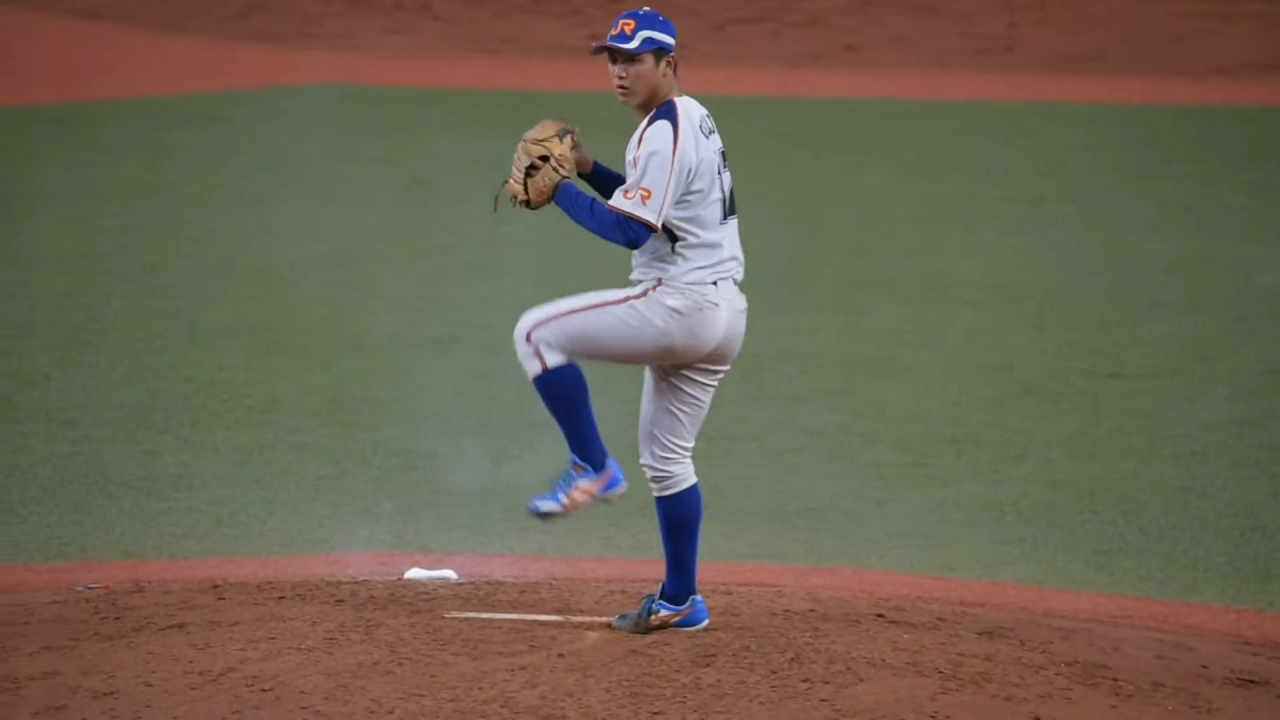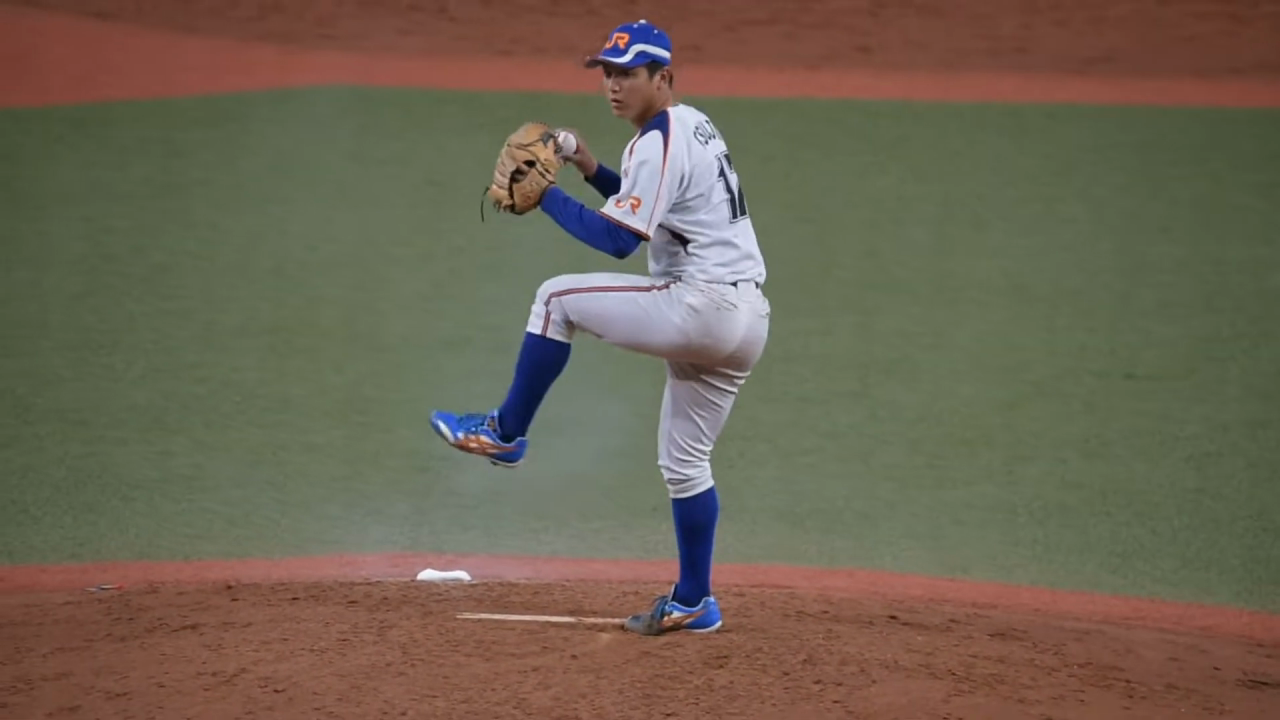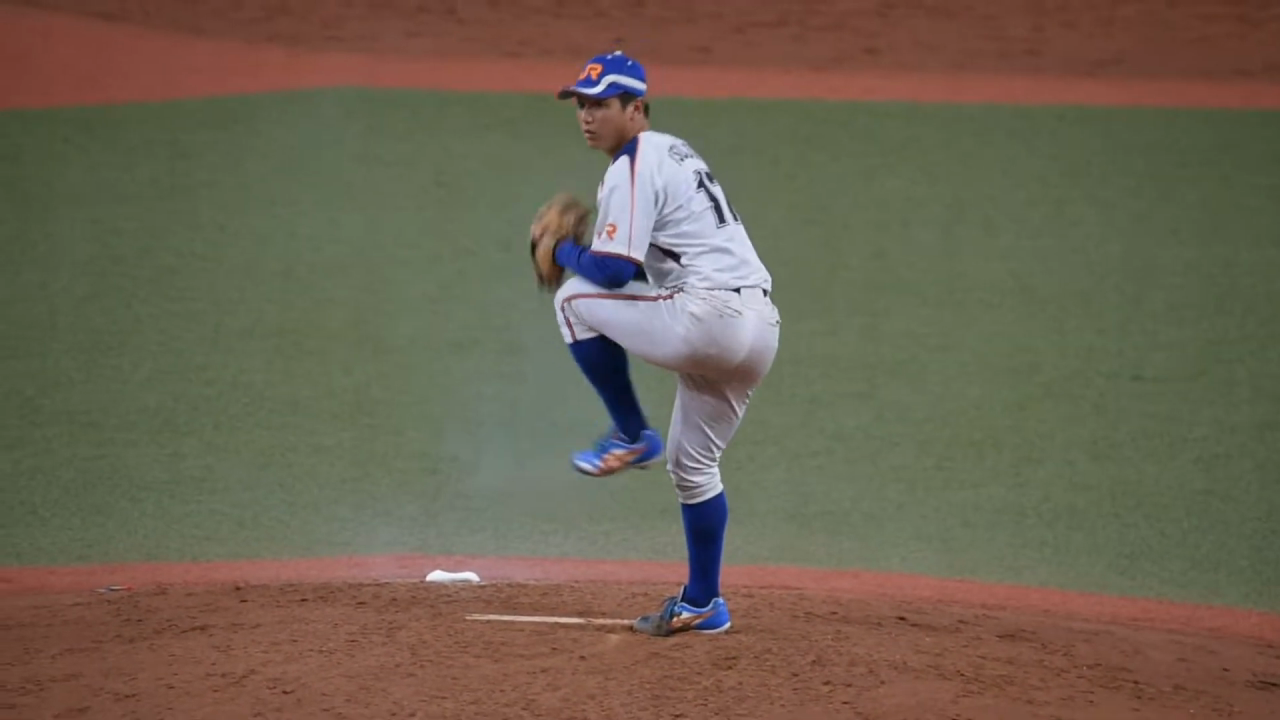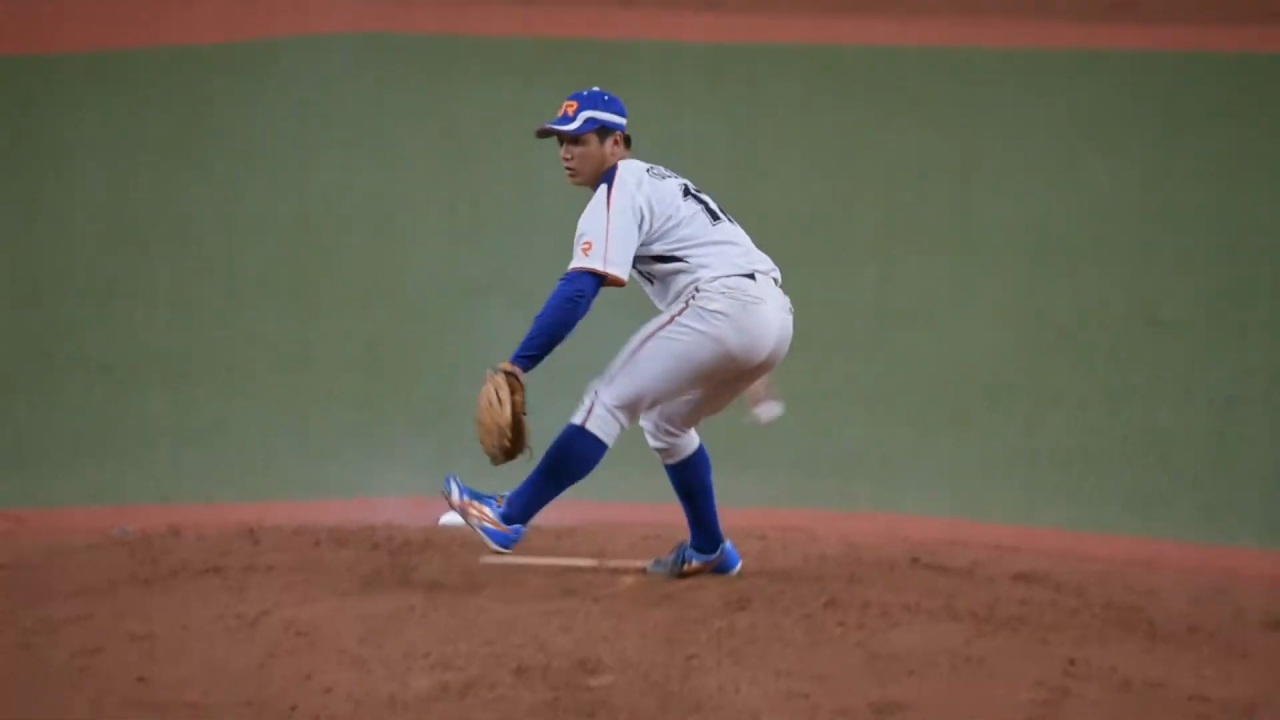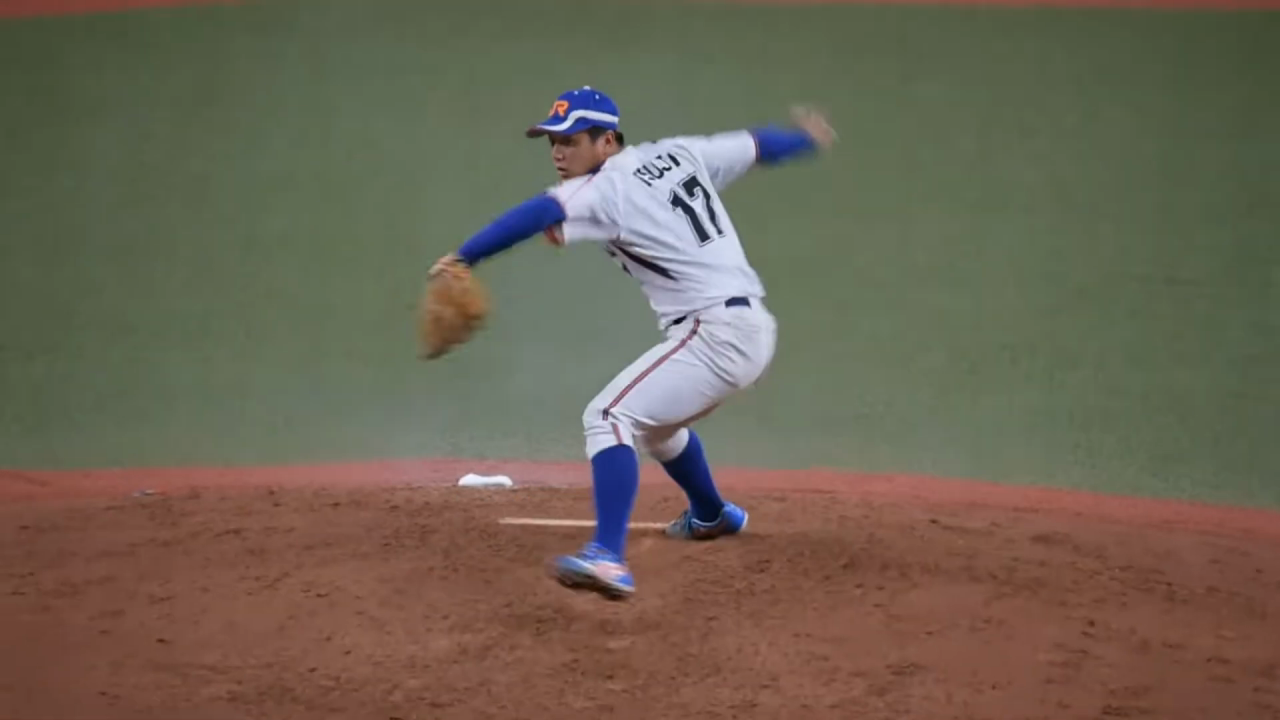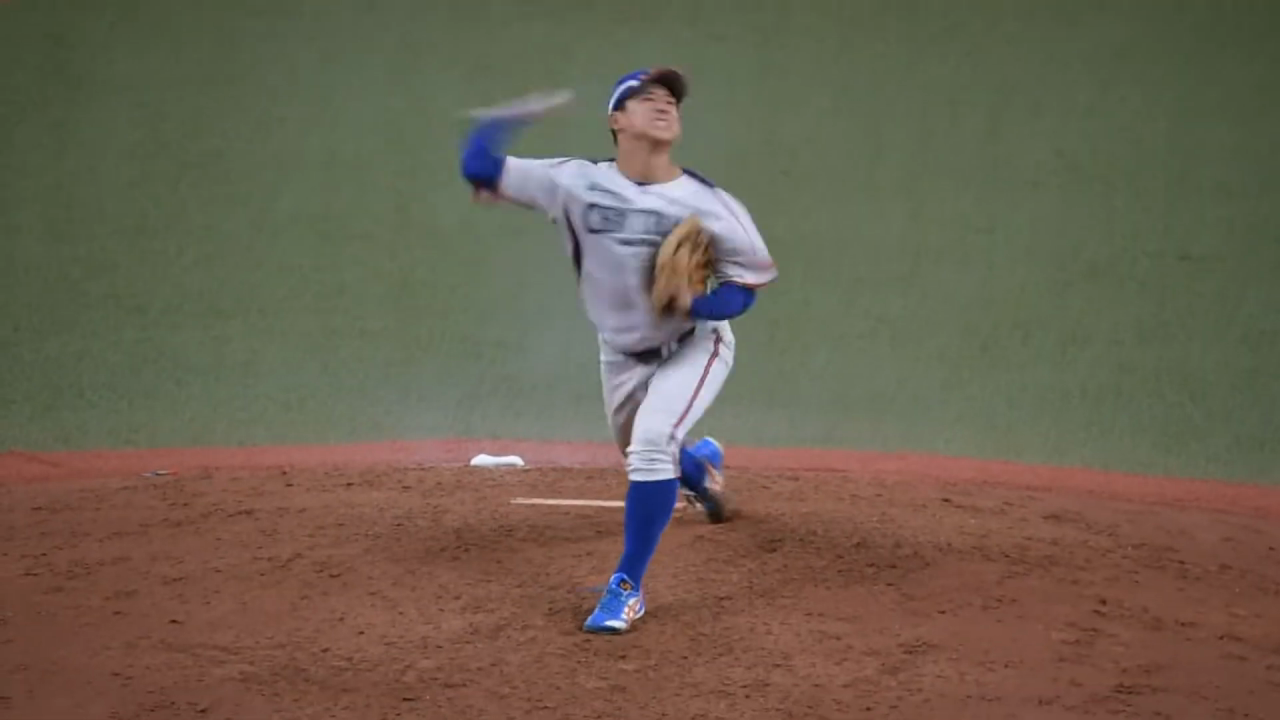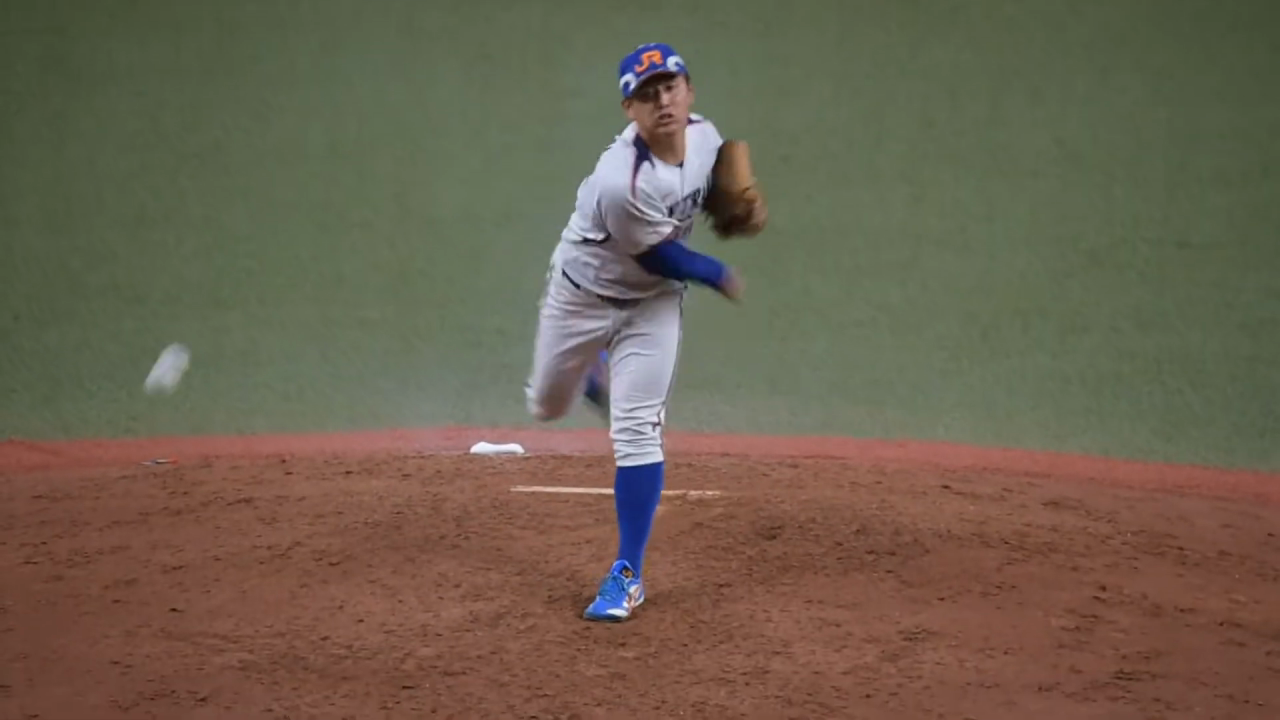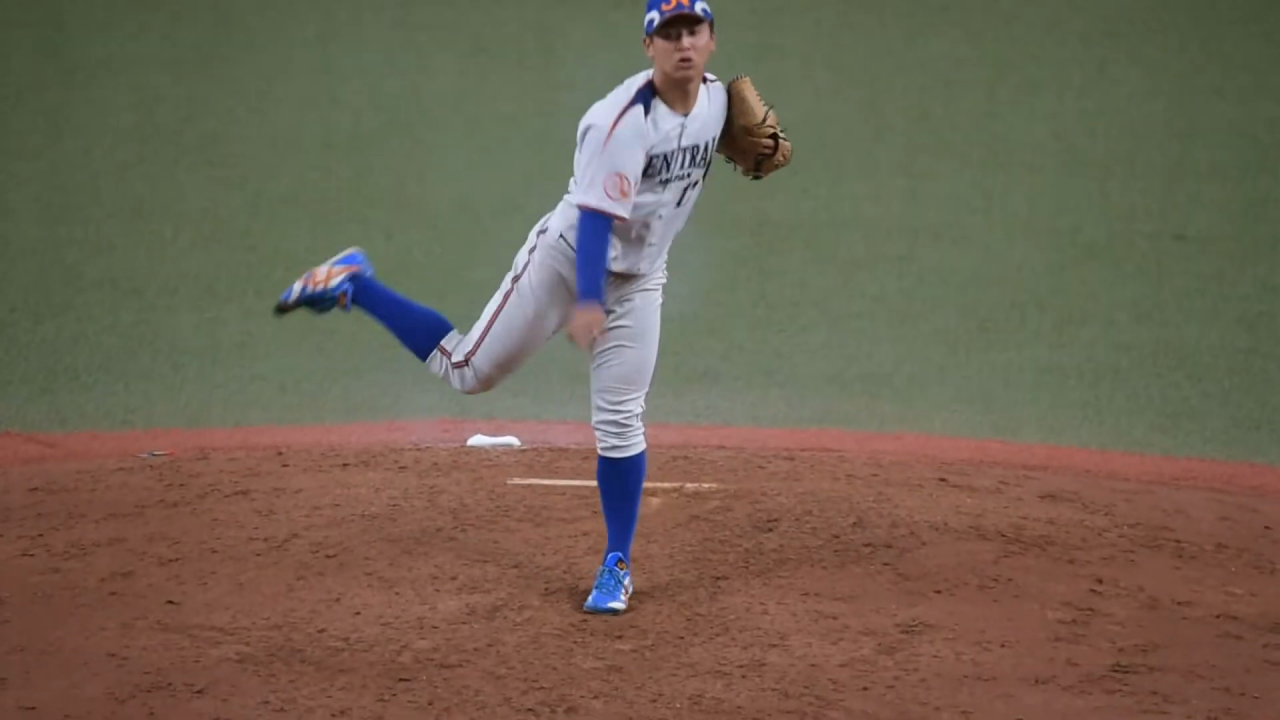
dt=0.2s
person 1, frame 1
left shoulder: (665, 131)
right shoulder: (693, 119)
left elbow: (628, 229)
left wrist: (560, 190)
right wrist: (593, 170)
left hip: (681, 305)
right hip: (719, 311)
left knee: (538, 333)
right knee: (666, 458)
left ankle: (591, 467)
right ankle: (680, 600)
person 1, frame 2
left shoulder: (658, 140)
right shoulder: (691, 125)
left elbow: (616, 240)
left wrist: (540, 194)
right wrist: (595, 171)
left hip: (702, 307)
right hip: (745, 318)
left knee: (557, 299)
right knee: (684, 461)
left ankle: (507, 432)
right ankle: (691, 601)
person 1, frame 3
left shoulder: (631, 166)
right shoulder: (672, 154)
left elbow: (612, 273)
left wrist: (562, 251)
right wrist: (586, 243)
left hip: (715, 315)
right hip: (757, 325)
left knee: (576, 301)
right knee: (693, 463)
left ankle: (632, 436)
right ankle: (703, 602)
person 1, frame 4
left shoulder: (615, 196)
right shoulder: (657, 182)
left elbow: (579, 289)
left wrist: (519, 363)
left hip: (727, 311)
right hip: (771, 315)
left knee: (606, 405)
right knee: (666, 423)
left ankle: (506, 516)
right ankle: (709, 550)
person 1, frame 5
left shoulder: (602, 190)
right shoulder: (676, 154)
left elbow: (539, 212)
right elbow: (760, 145)
left wrist: (463, 255)
right wrist: (807, 136)
left hip: (720, 335)
right hip: (751, 330)
left knee: (607, 418)
right knee: (656, 423)
left ankle: (608, 557)
right ankle: (713, 513)
person 1, frame 6
left shoulder: (712, 204)
right shoulder: (573, 181)
left elbow: (748, 286)
right elbow: (478, 171)
left wrist: (696, 307)
left hip: (695, 349)
right hip: (627, 355)
left knee: (654, 445)
right knee: (644, 459)
left ankle: (626, 586)
right ankle: (699, 462)
person 1, frame 7
left shoulder: (703, 137)
right shoulder: (619, 180)
right elbow: (659, 252)
right wrist: (720, 279)
left hip: (651, 304)
right hip: (582, 294)
left knee: (636, 428)
right knee: (548, 405)
left ankle: (626, 574)
right ankle: (593, 366)
person 1, frame 8
left shoulder: (716, 97)
right shoulder: (619, 119)
right elbow: (594, 220)
right wrist: (586, 301)
left hip: (638, 283)
right hip: (565, 259)
left knee: (620, 422)
right knee: (464, 367)
left ankle: (616, 564)
right ankle: (352, 283)
